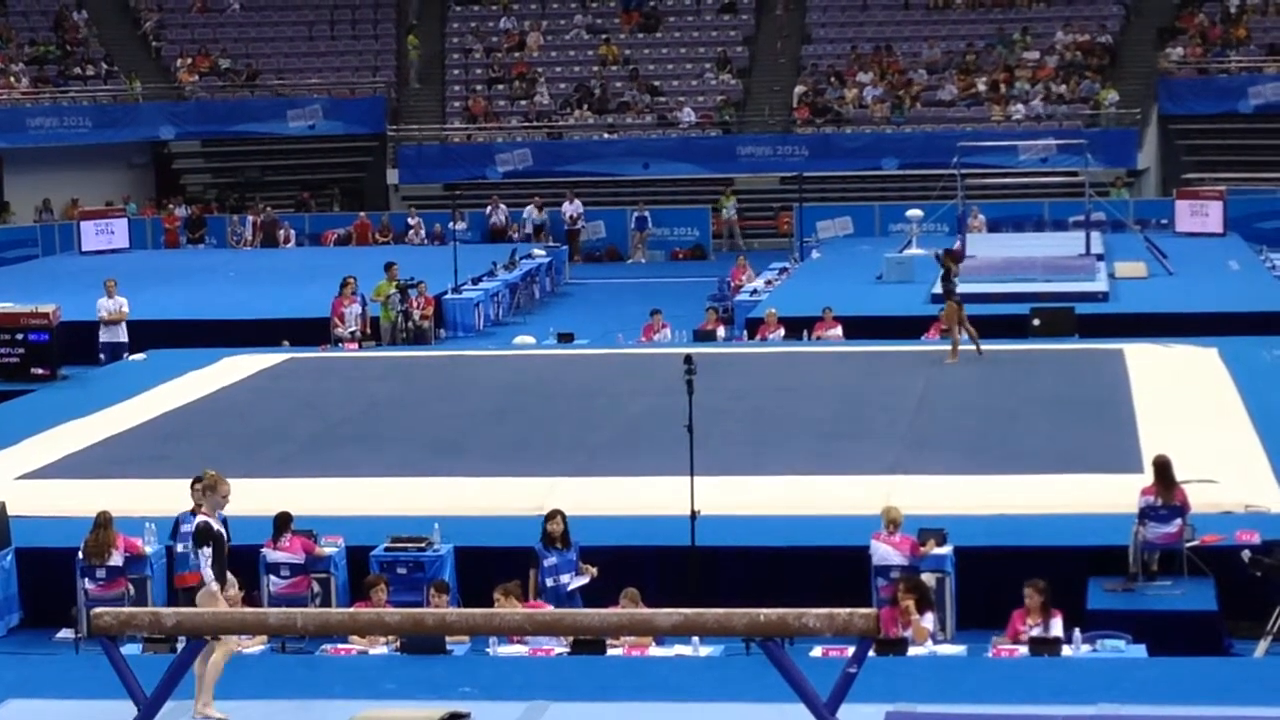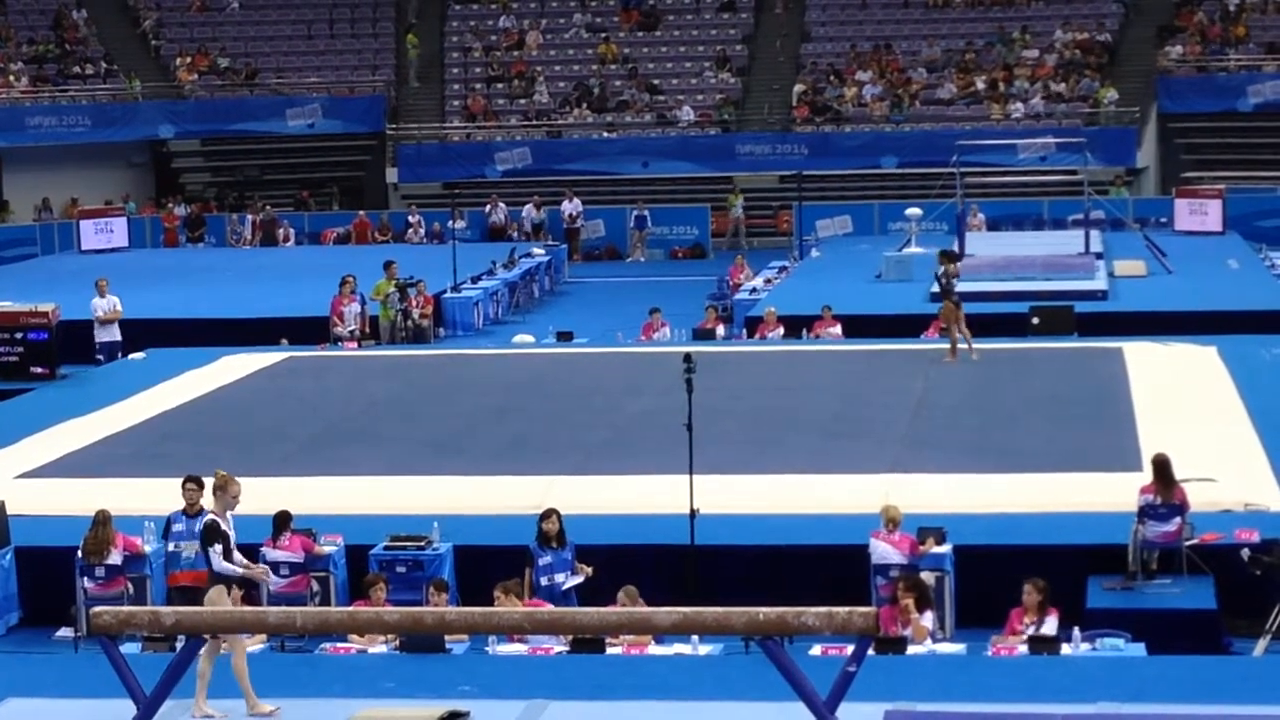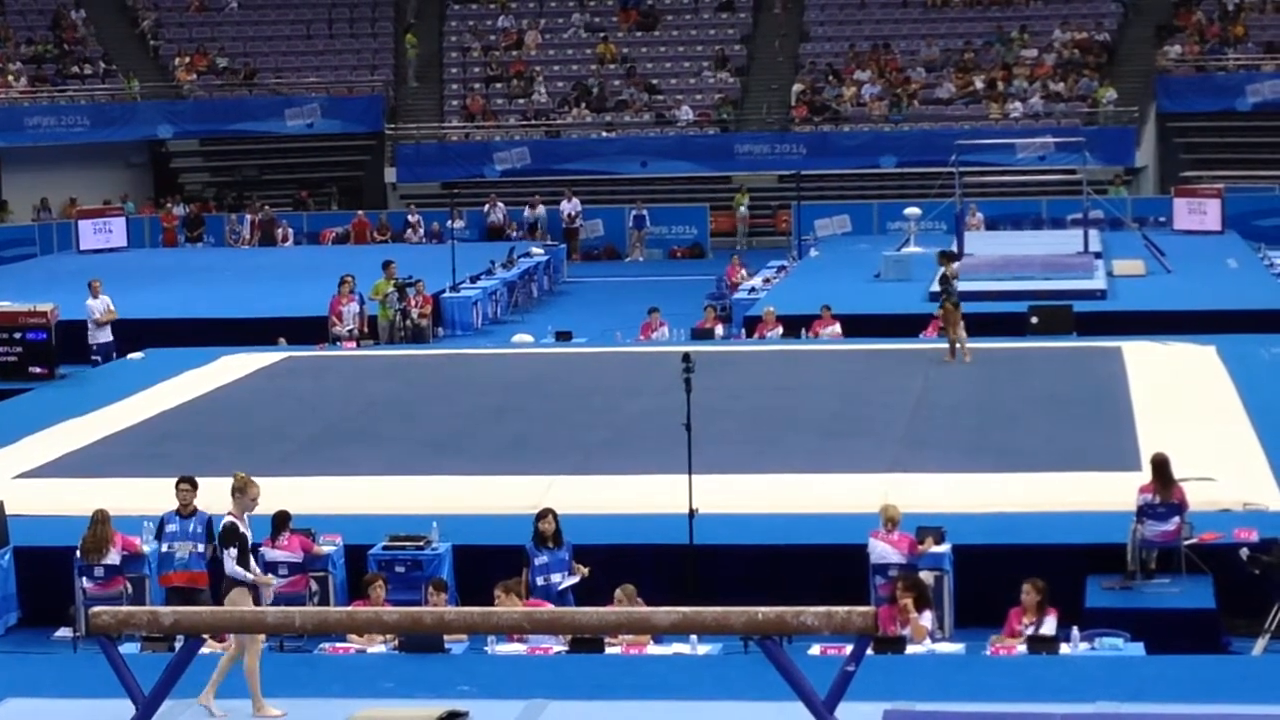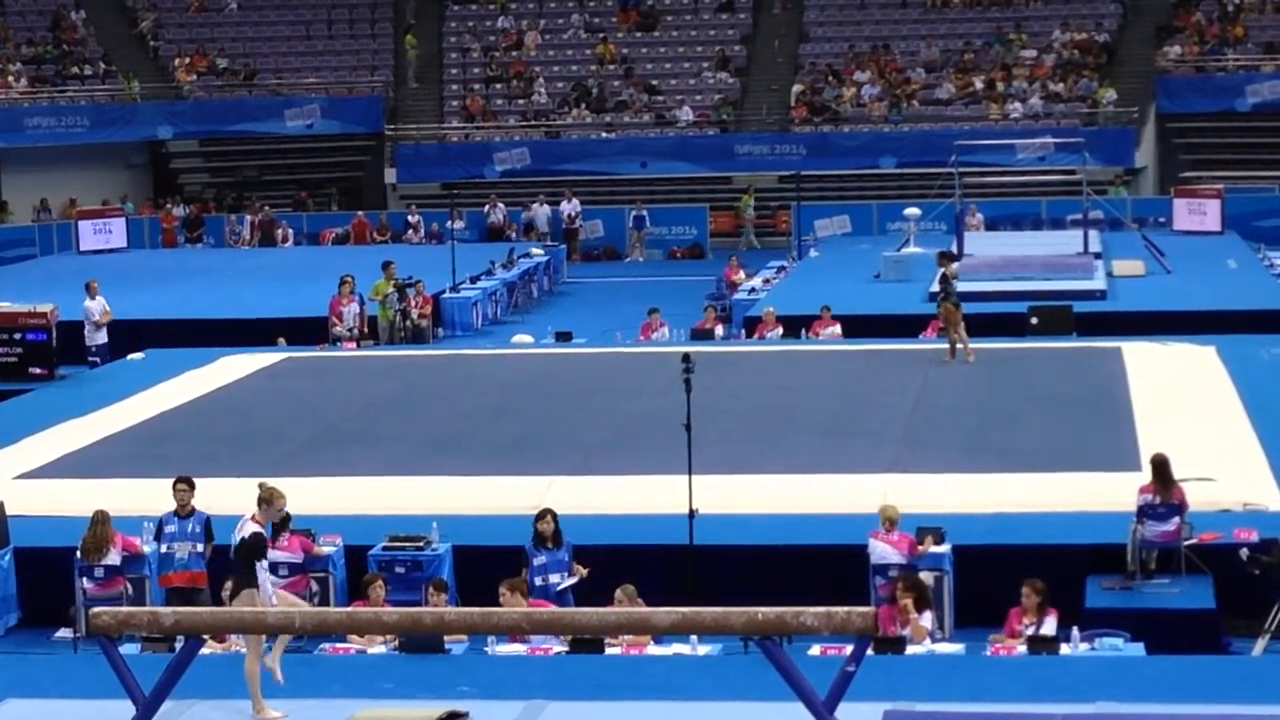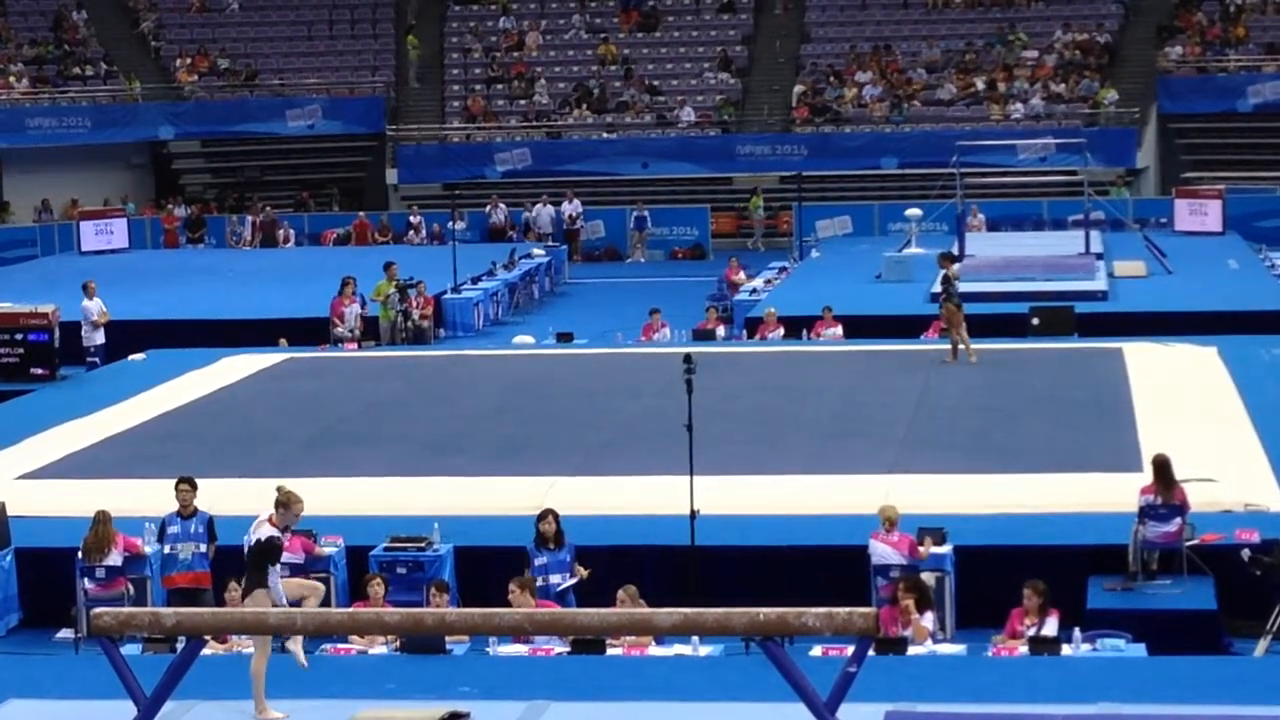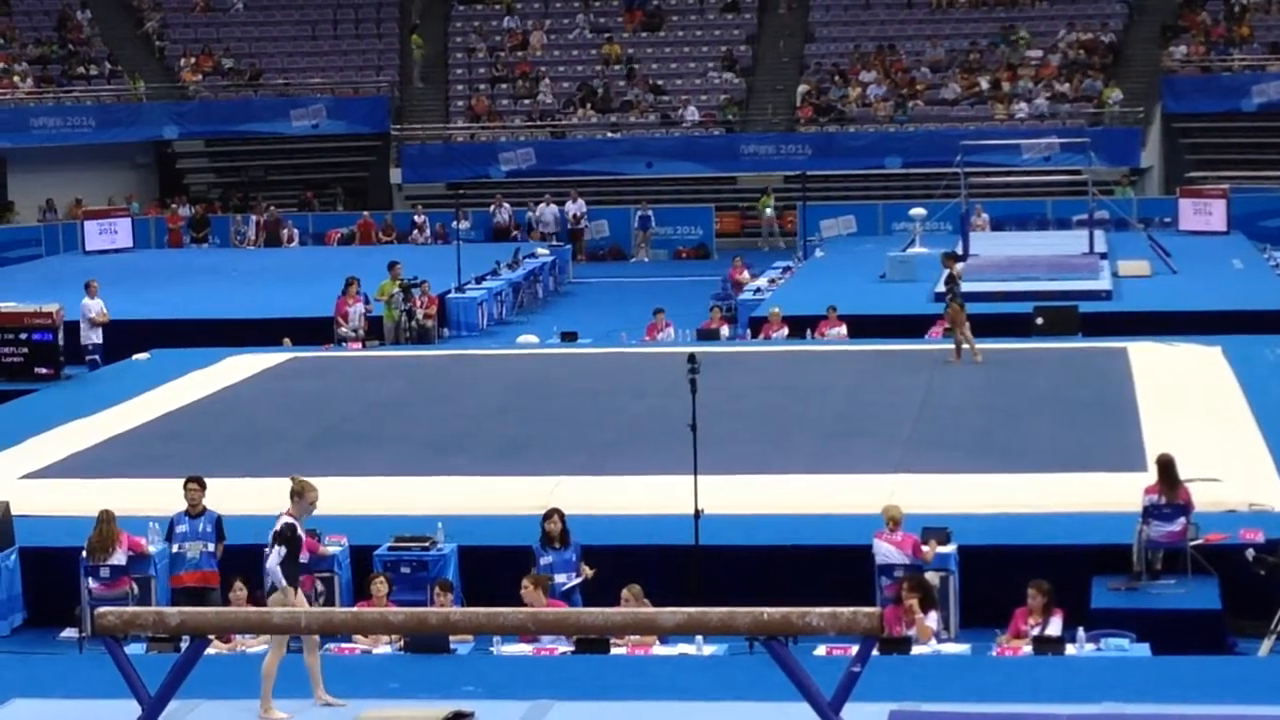
dt=0.3s
person 1, frame 1
left shoulder: (214, 519)
right shoulder: (203, 525)
right elbow: (205, 566)
left wrist: (228, 578)
right wrist: (219, 595)
left hip: (215, 588)
right hip: (209, 592)
left knee: (209, 647)
right knee: (228, 645)
person 1, frame 2
left shoulder: (227, 518)
right shoulder: (211, 524)
right elbow: (217, 564)
left wrist: (251, 566)
right wrist: (248, 574)
left hip: (223, 589)
right hip: (216, 591)
left knee: (212, 647)
right knee: (238, 646)
person 1, frame 3
left shoulder: (243, 520)
right shoulder: (230, 527)
right elbow: (230, 568)
left wrist: (260, 577)
right wrist: (258, 579)
left hip: (243, 589)
right hip: (236, 592)
left knee: (239, 648)
right knee: (253, 649)
left ankle: (208, 694)
person 1, frame 4
left shoulder: (248, 520)
right shoulder: (257, 537)
left elbow: (241, 557)
right elbow: (263, 579)
right wrist: (274, 607)
left hip: (251, 588)
right hip: (245, 592)
left knee: (303, 610)
right knee: (255, 650)
left ankle: (273, 657)
person 1, frame 5
left shoulder: (263, 520)
right shoulder: (273, 540)
left elbow: (246, 543)
right elbow: (273, 580)
left wrist: (251, 571)
left hip: (260, 584)
right hip: (258, 592)
right knee: (263, 650)
left ankle: (295, 640)
person 1, frame 6
left shoulder: (291, 521)
right shoulder: (289, 528)
right elbow: (271, 565)
right wrist: (284, 592)
left hip: (290, 586)
right hip: (281, 590)
left knee: (313, 640)
right knee: (277, 649)
left ankle: (319, 693)
